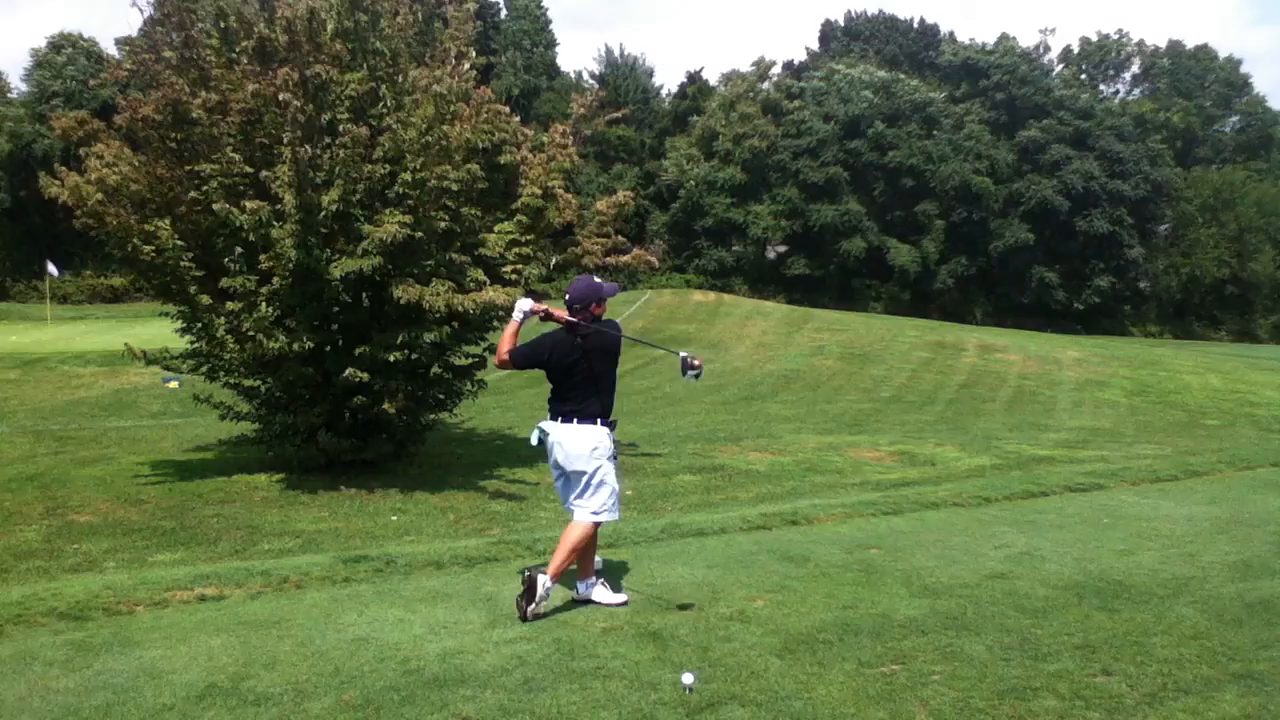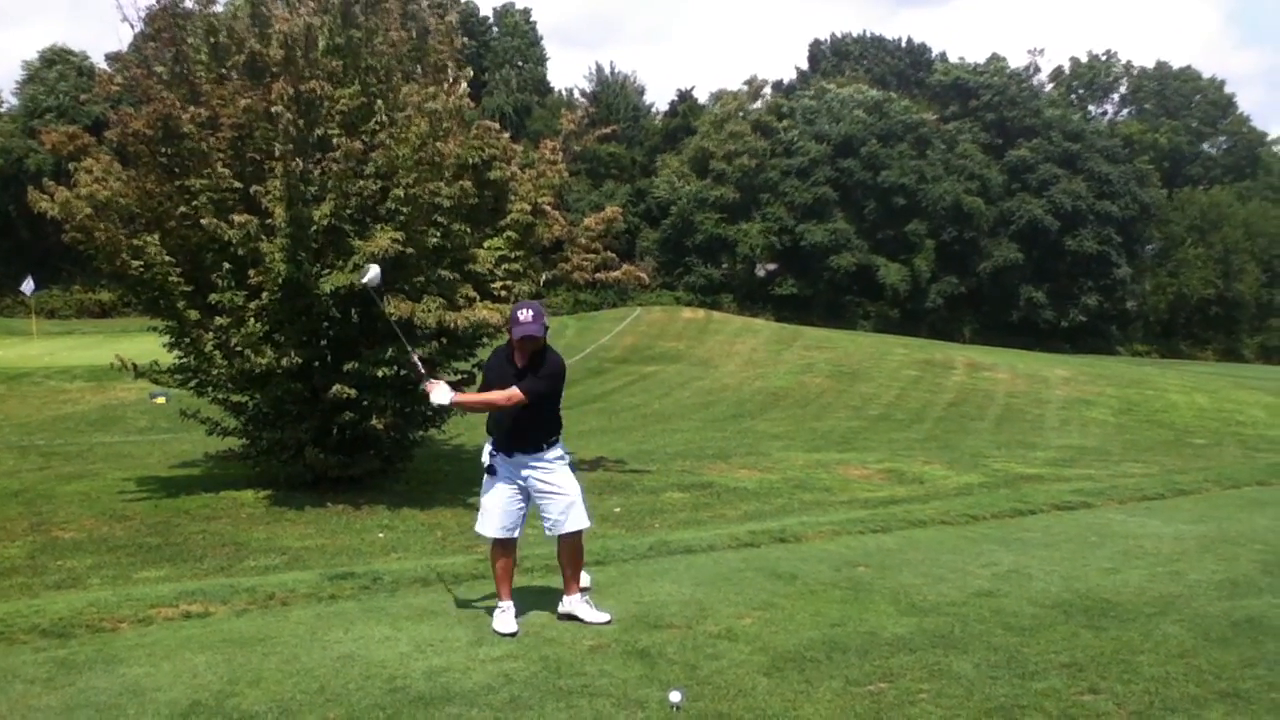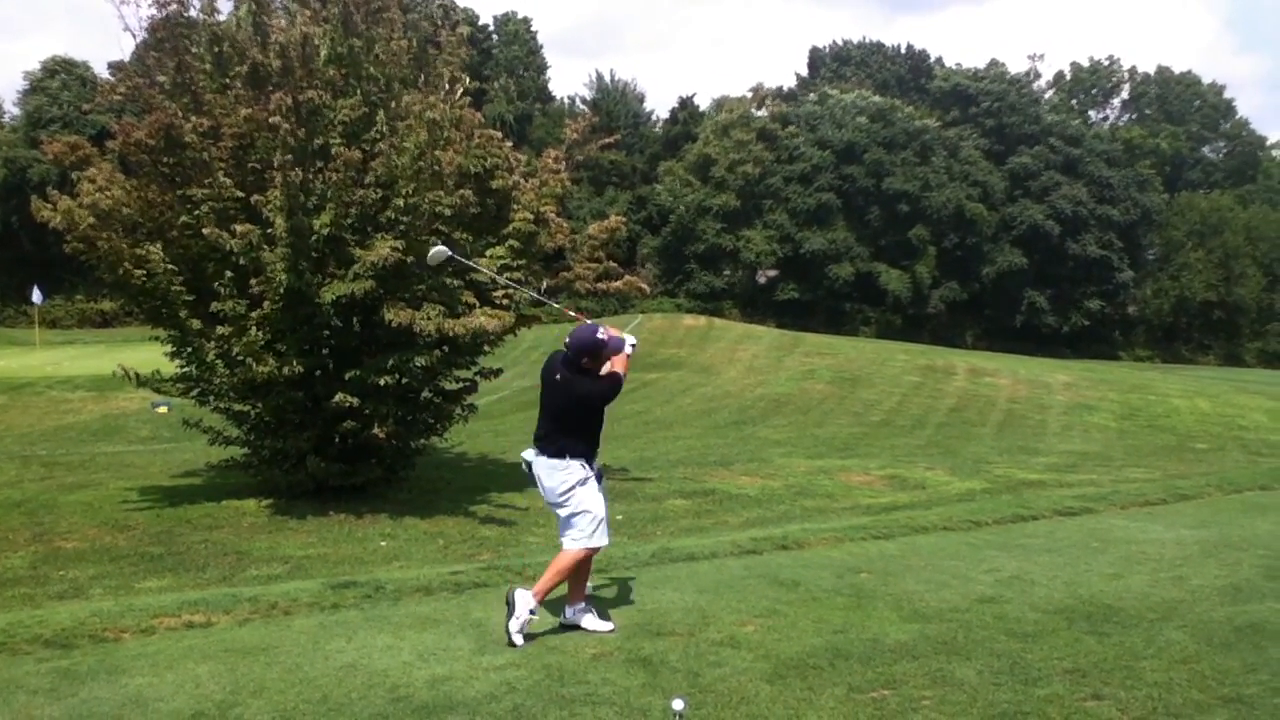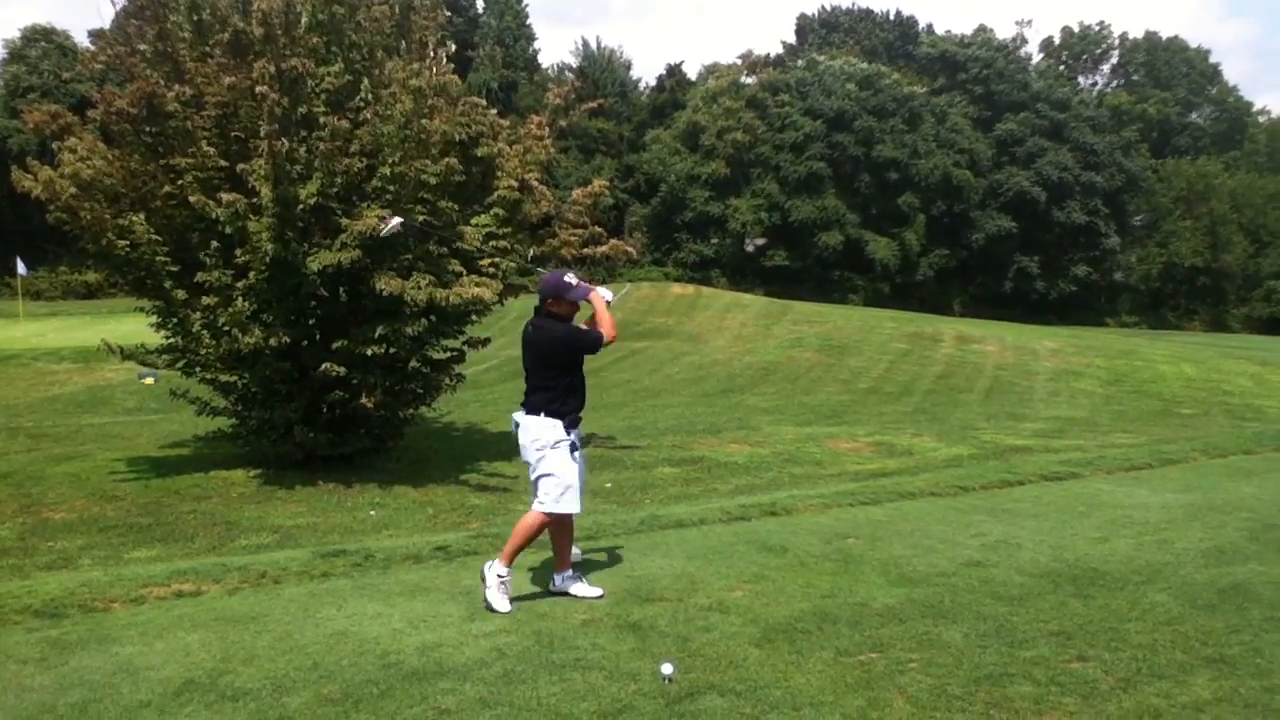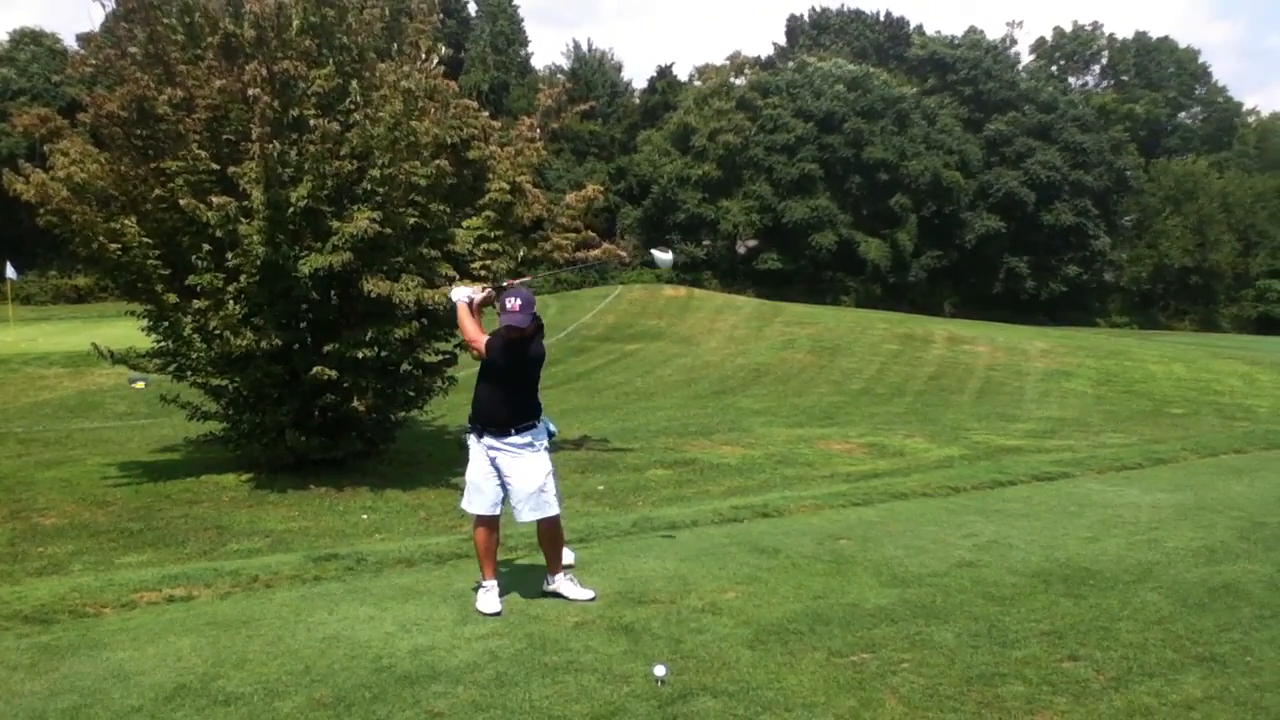
dt=1s
person 1, frame 1
left shoulder: (552, 342)
right shoulder: (610, 334)
left elbow: (502, 359)
left wrist: (517, 317)
right wrist: (551, 311)
left hip: (558, 433)
right hip: (591, 435)
left knee: (583, 511)
right knee: (591, 514)
left ankle: (586, 582)
right ankle: (545, 579)
person 1, frame 2
left shoulder: (552, 365)
right shoulder: (499, 356)
left elbow: (511, 398)
right elbow: (483, 399)
left wrist: (455, 398)
right wrist: (451, 396)
left hip: (545, 459)
right hip: (503, 459)
left knee: (570, 528)
right knee: (502, 535)
left ankle: (573, 599)
right ankle: (505, 605)
person 1, frame 3
left shoulder: (555, 365)
right shoulder: (592, 390)
right elbow: (617, 373)
left wrist: (616, 346)
right wrist: (624, 351)
left hip: (547, 460)
right hip: (569, 470)
left knee: (579, 538)
right knee: (584, 542)
left ankle: (575, 607)
right ankle: (529, 598)
person 1, frame 4
left shoulder: (540, 326)
right shoulder: (554, 332)
right elbow: (606, 334)
left wrist: (592, 301)
right wrist: (599, 300)
left hip: (552, 426)
right hip: (549, 431)
left knee: (563, 504)
right knee: (551, 507)
left ankle: (563, 575)
right ankle: (499, 569)
person 1, frame 5
left shoulder: (529, 350)
right shoulder: (506, 336)
left elbow: (474, 341)
right elbow: (477, 347)
left wrist: (462, 303)
right wrist: (475, 306)
left hip: (522, 442)
right hip: (484, 439)
left knee: (545, 513)
right knee: (485, 515)
left ankle: (556, 577)
right ankle: (488, 584)
